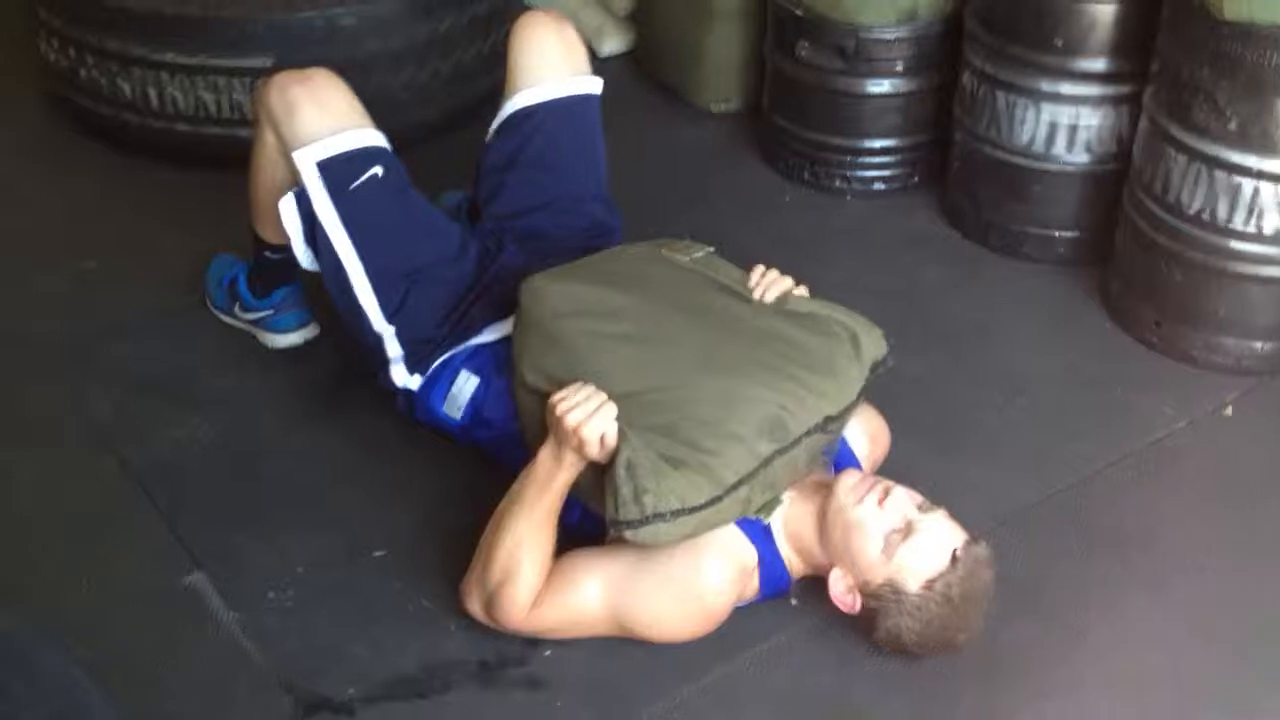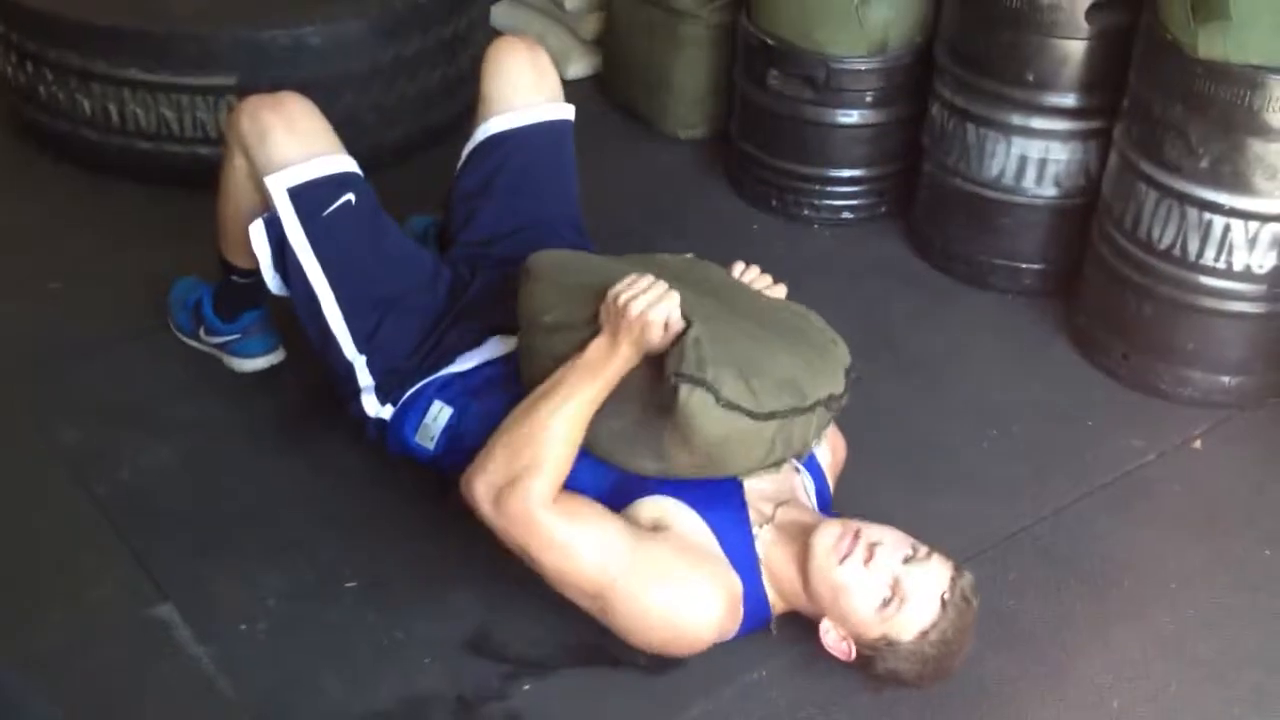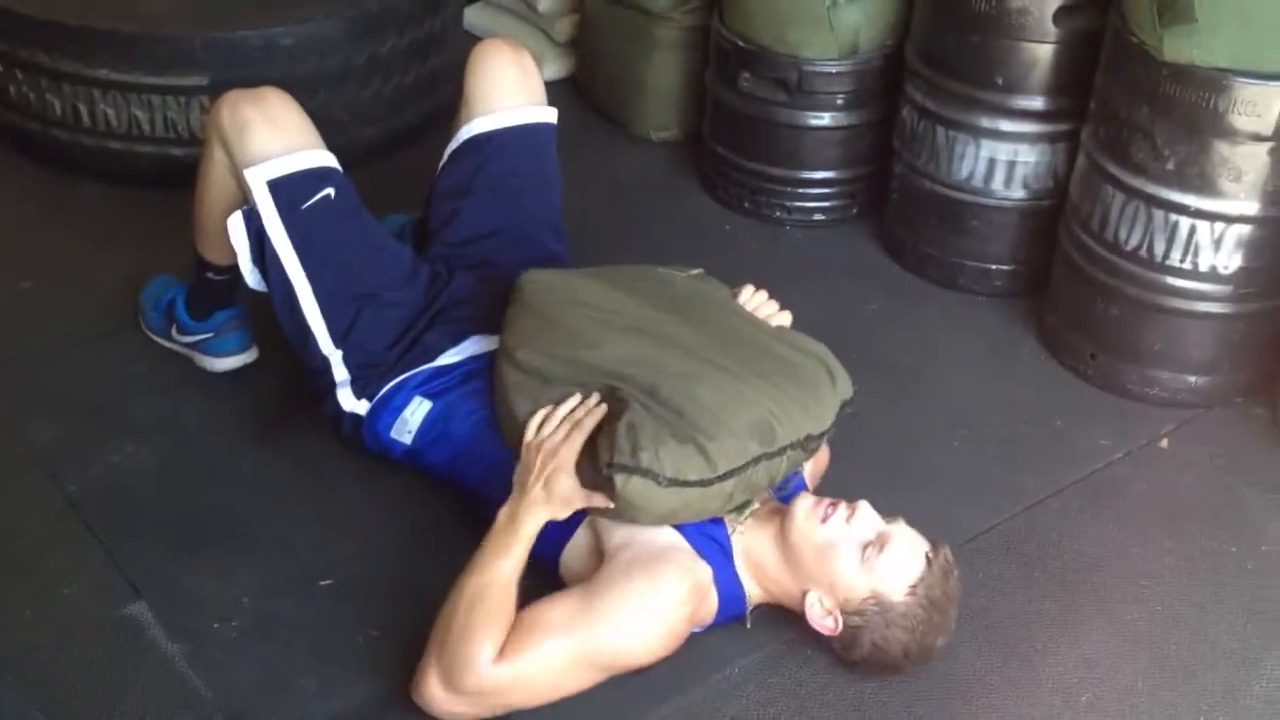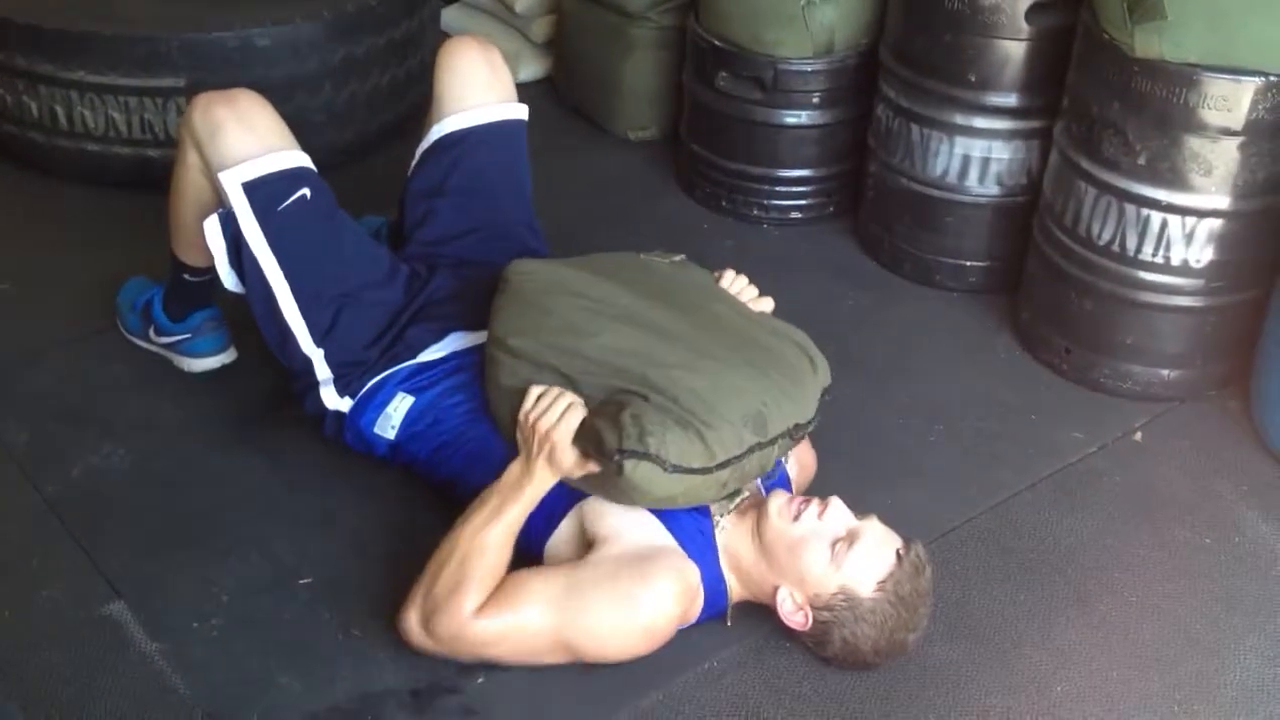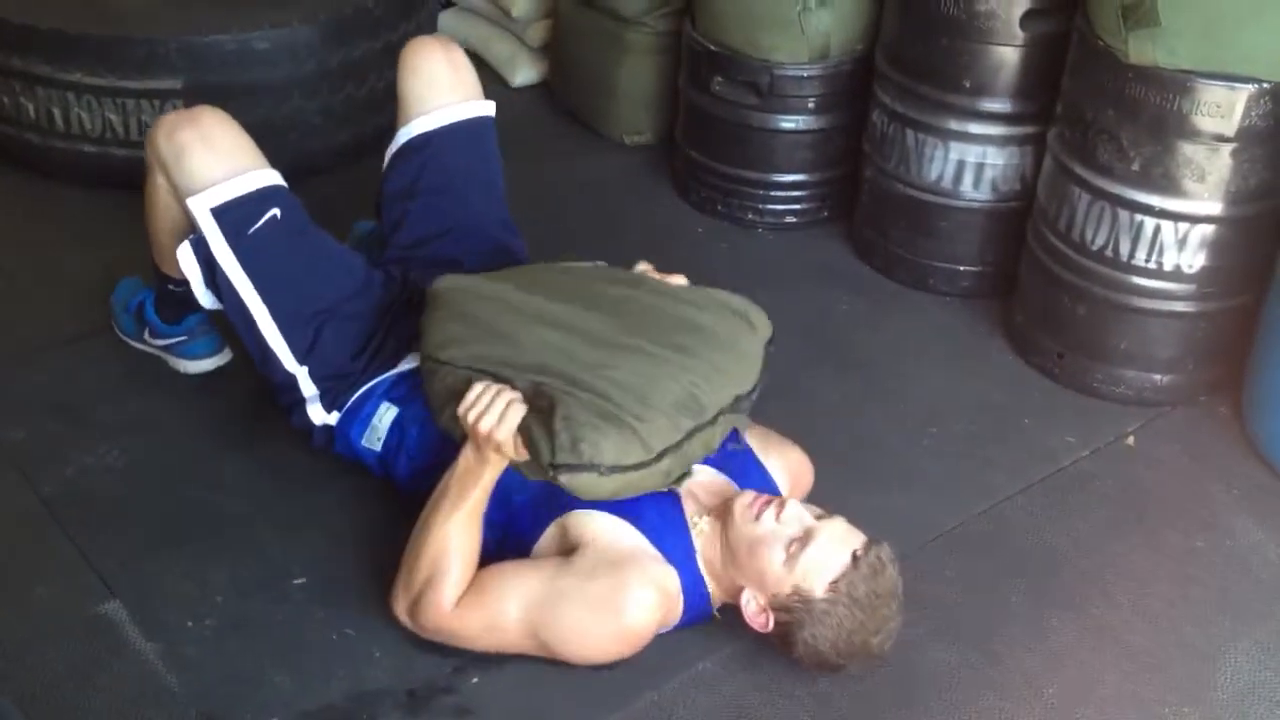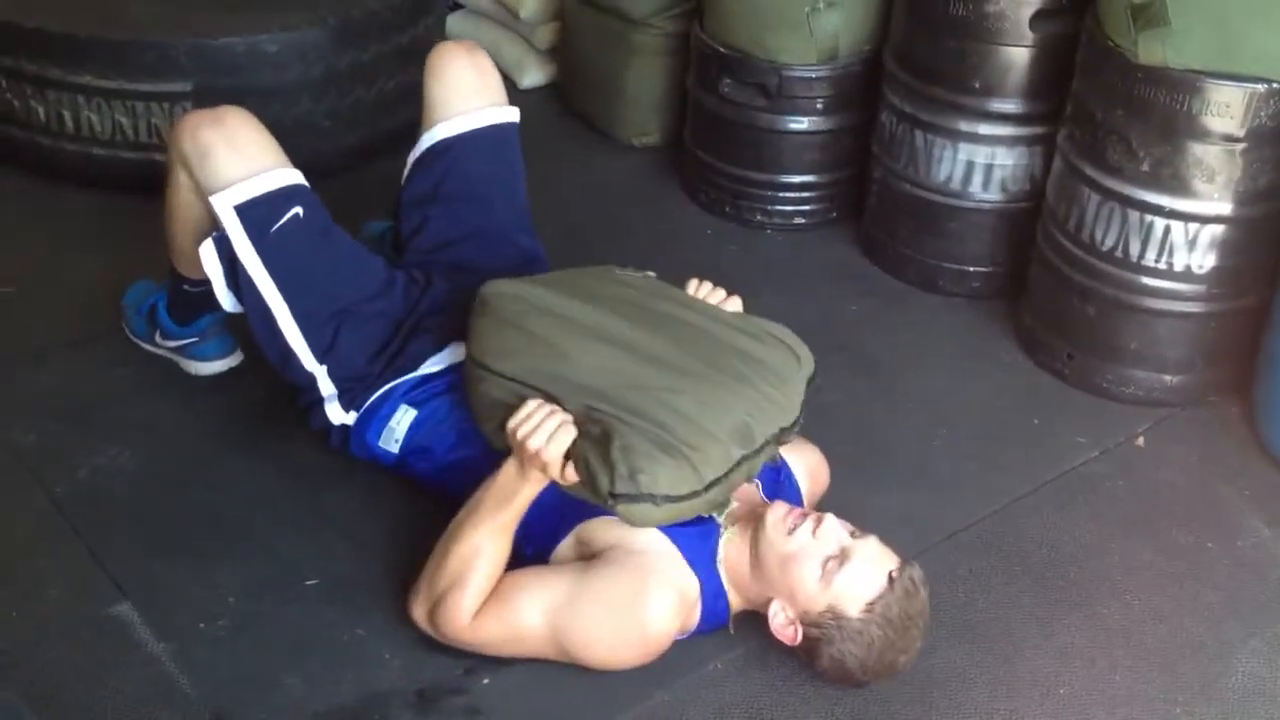
dt=0.7s
person 1, frame 1
left shoulder: (708, 579)
right shoulder: (857, 442)
left elbow: (494, 600)
left wrist: (562, 454)
left hip: (453, 342)
left knee: (297, 95)
right knee: (541, 33)
left ankle: (266, 292)
right ankle: (480, 218)
person 1, frame 2
left shoulder: (695, 601)
right shoulder: (814, 460)
left elbow: (497, 491)
left wrist: (614, 350)
left hip: (423, 371)
left knee: (270, 118)
right knee: (515, 54)
left ankle: (233, 315)
right ankle: (450, 246)
person 1, frame 3
left shoulder: (668, 595)
right shoulder: (793, 468)
left wrist: (524, 506)
left hip: (400, 369)
right hip: (518, 306)
left knee: (249, 114)
right knee: (500, 59)
left ankle: (206, 317)
right ankle: (431, 247)
person 1, frame 4
left shoulder: (652, 595)
right shoulder: (782, 466)
left elbow: (430, 619)
left wrist: (534, 469)
left hip: (380, 371)
right hip: (498, 310)
left knee: (222, 114)
right knee: (468, 56)
left ankle: (183, 316)
right ankle: (402, 246)
person 1, frame 5
left shoulder: (628, 603)
right shoulder: (783, 472)
left elbow: (424, 608)
left wrist: (484, 455)
left hip: (366, 381)
left knee: (187, 135)
right knee: (431, 56)
left ankle: (174, 321)
right ankle: (390, 258)
person 1, frame 6
left shoulder: (652, 606)
right shoulder: (797, 474)
left elbow: (443, 612)
left wrist: (525, 472)
left hip: (385, 383)
left knee: (210, 134)
right knee: (458, 59)
left ankle: (186, 321)
right ankle: (404, 254)
